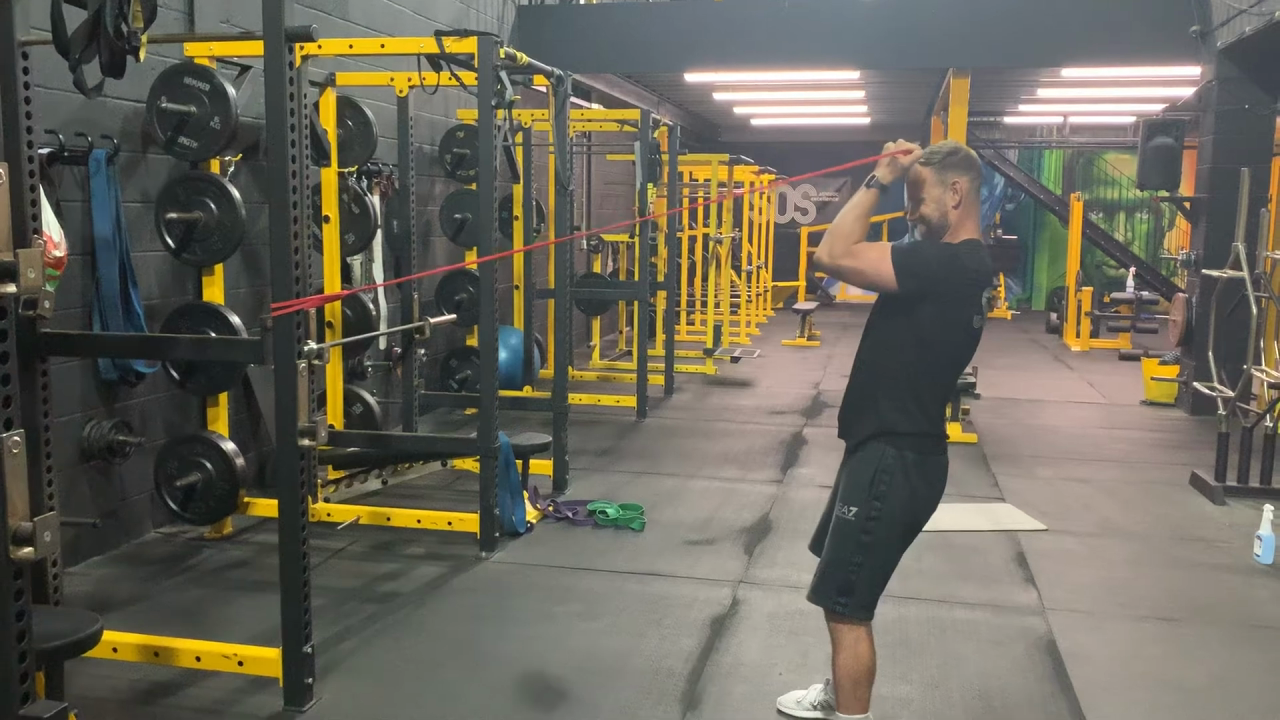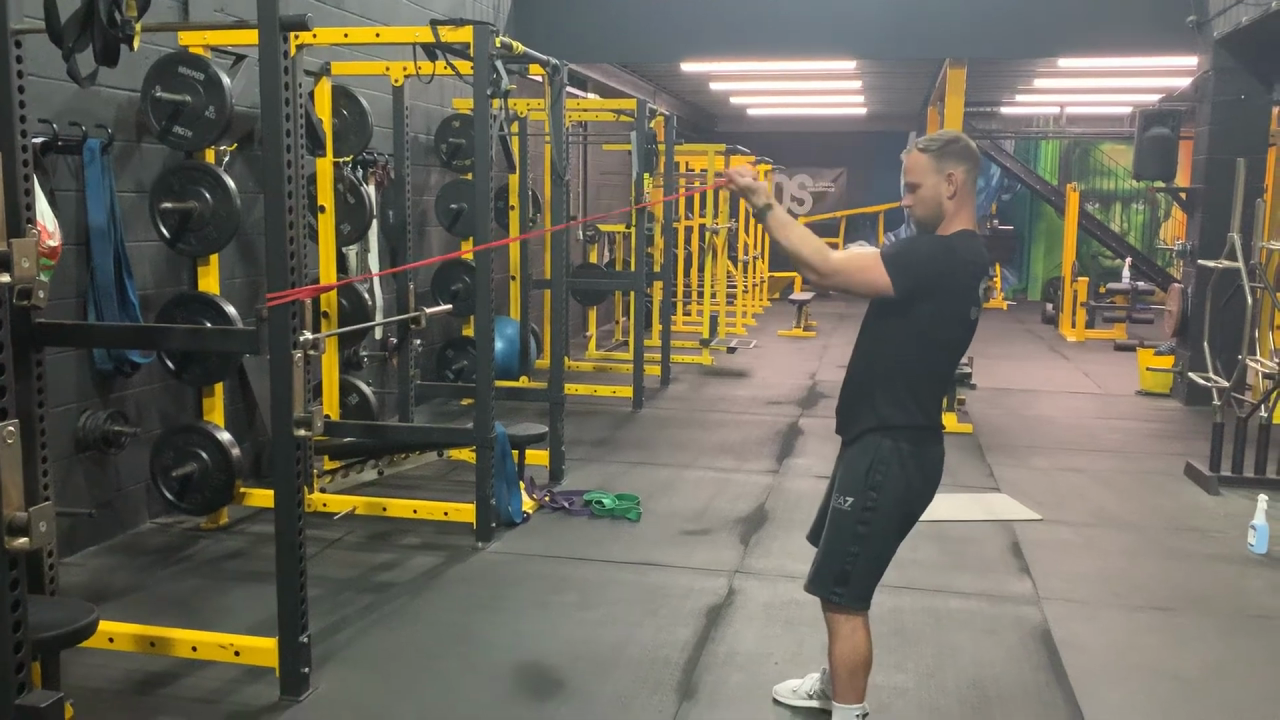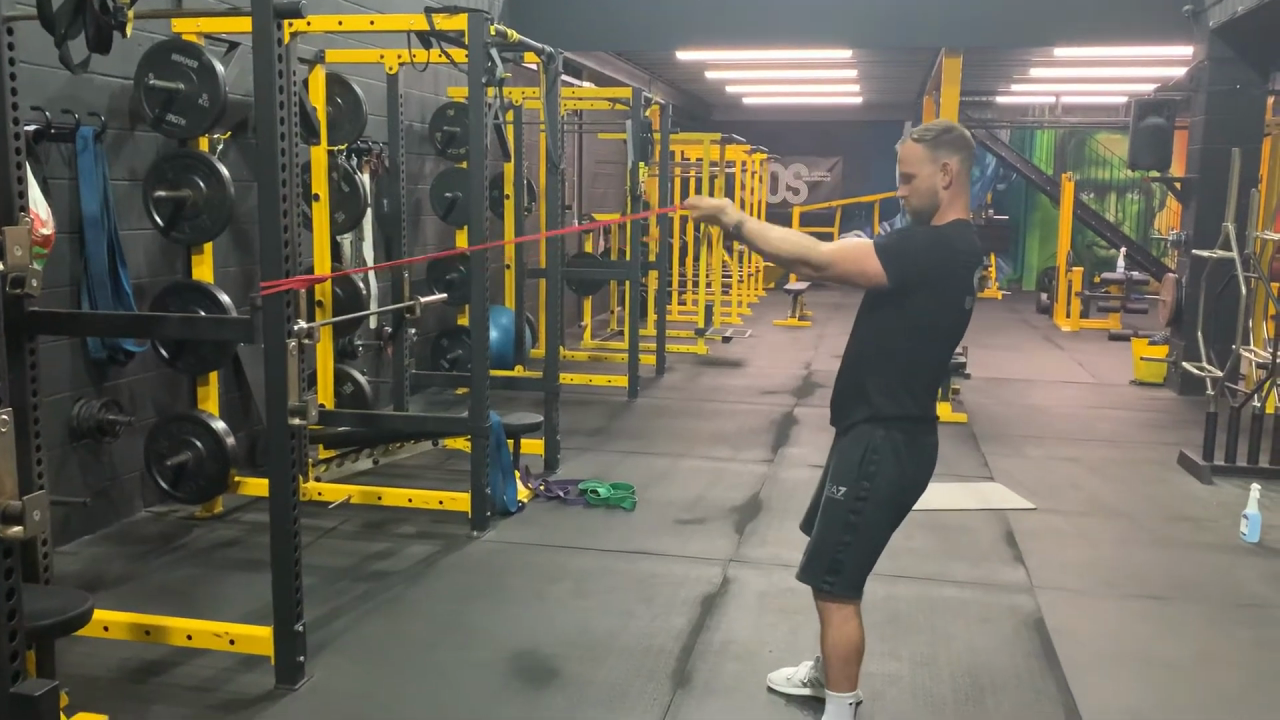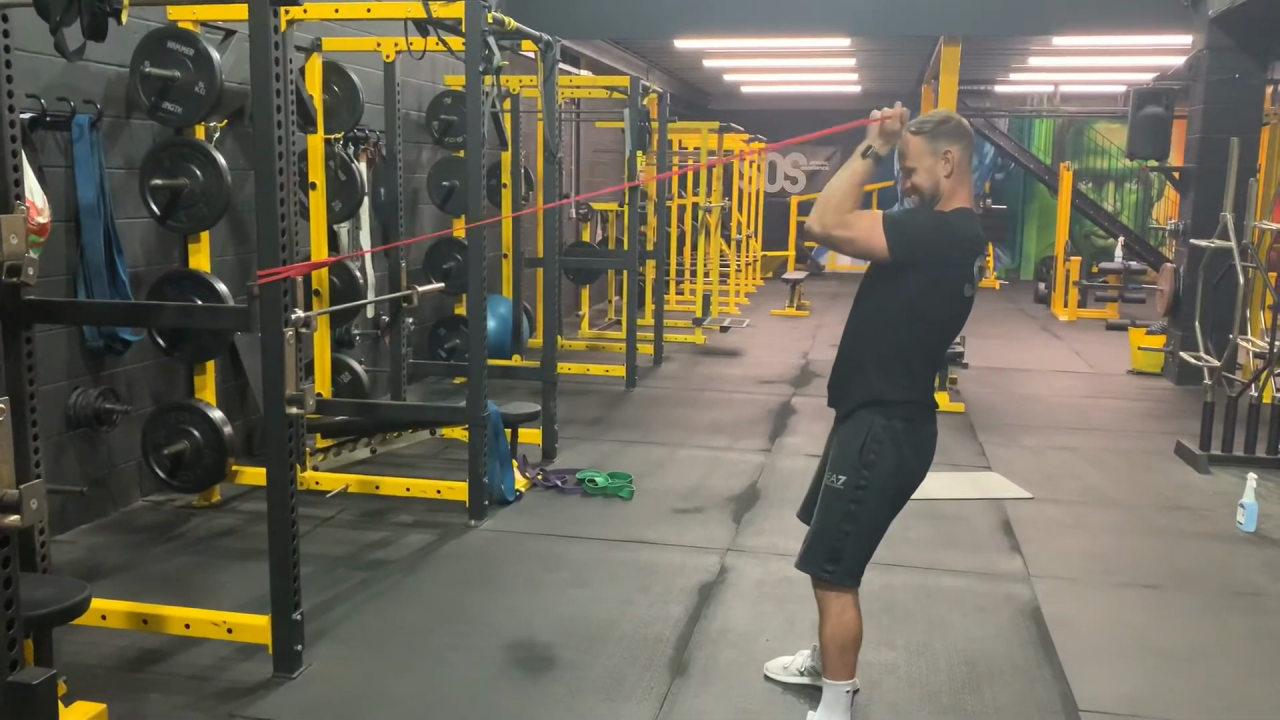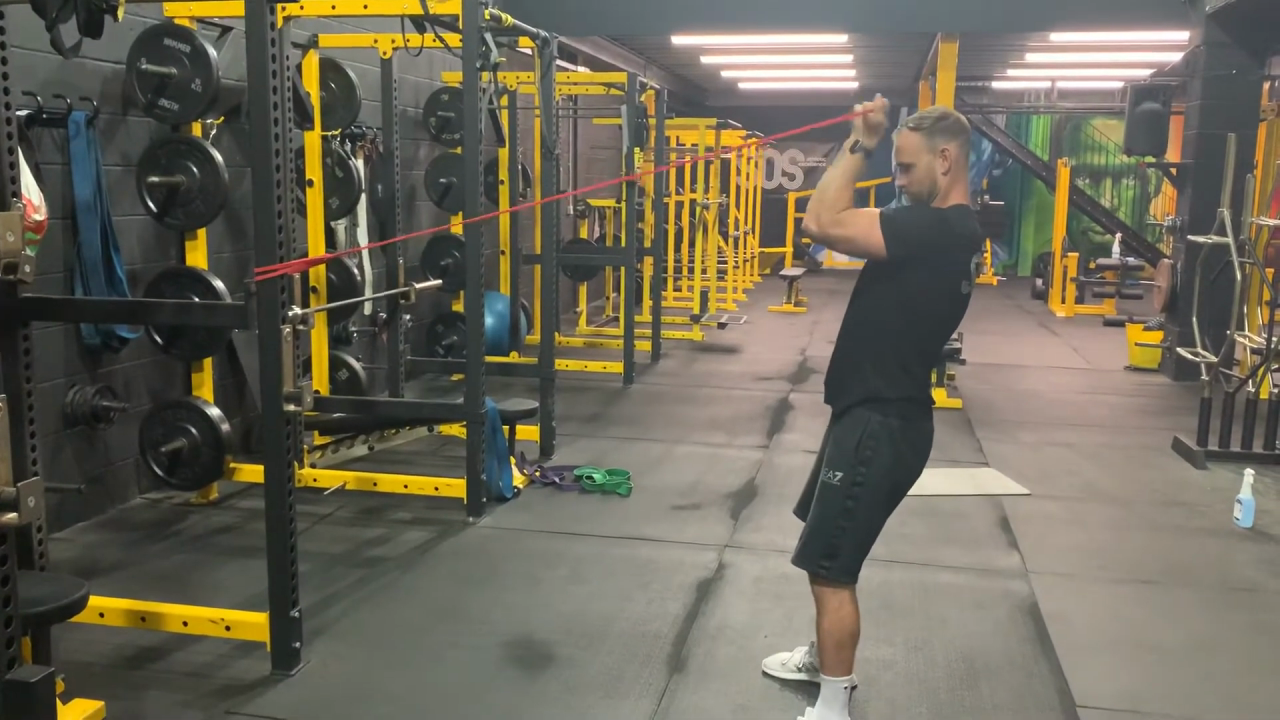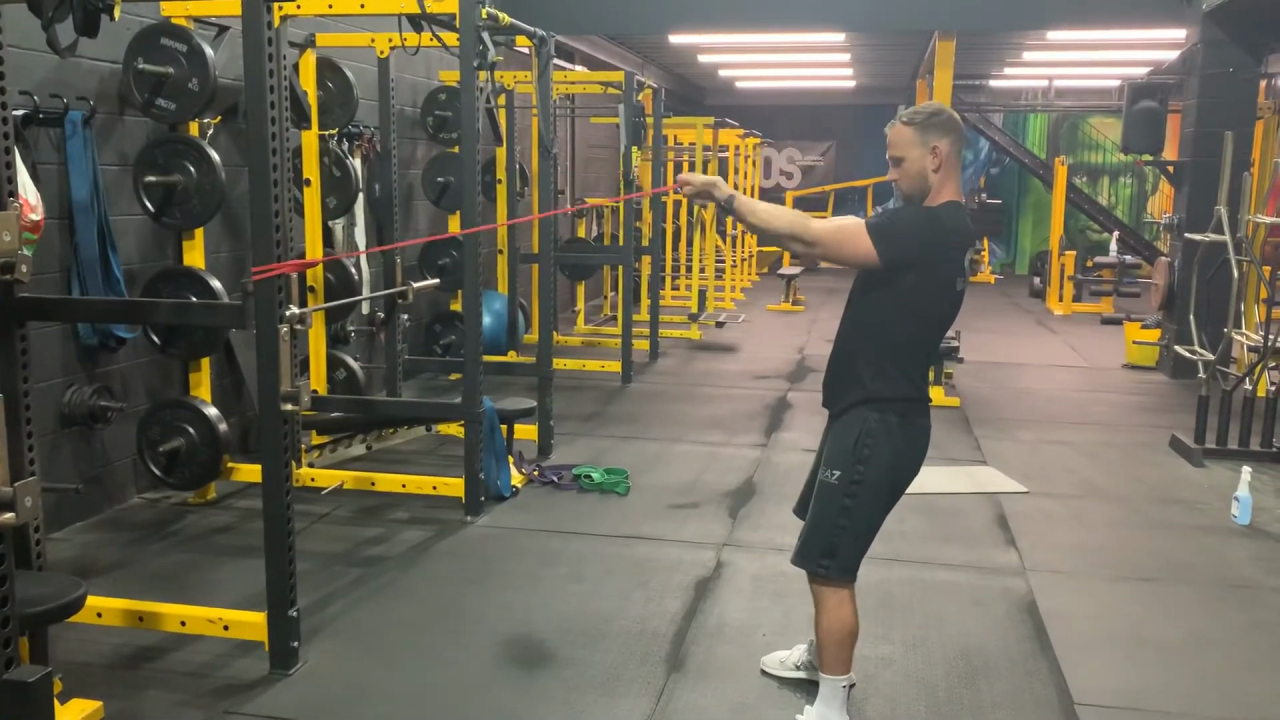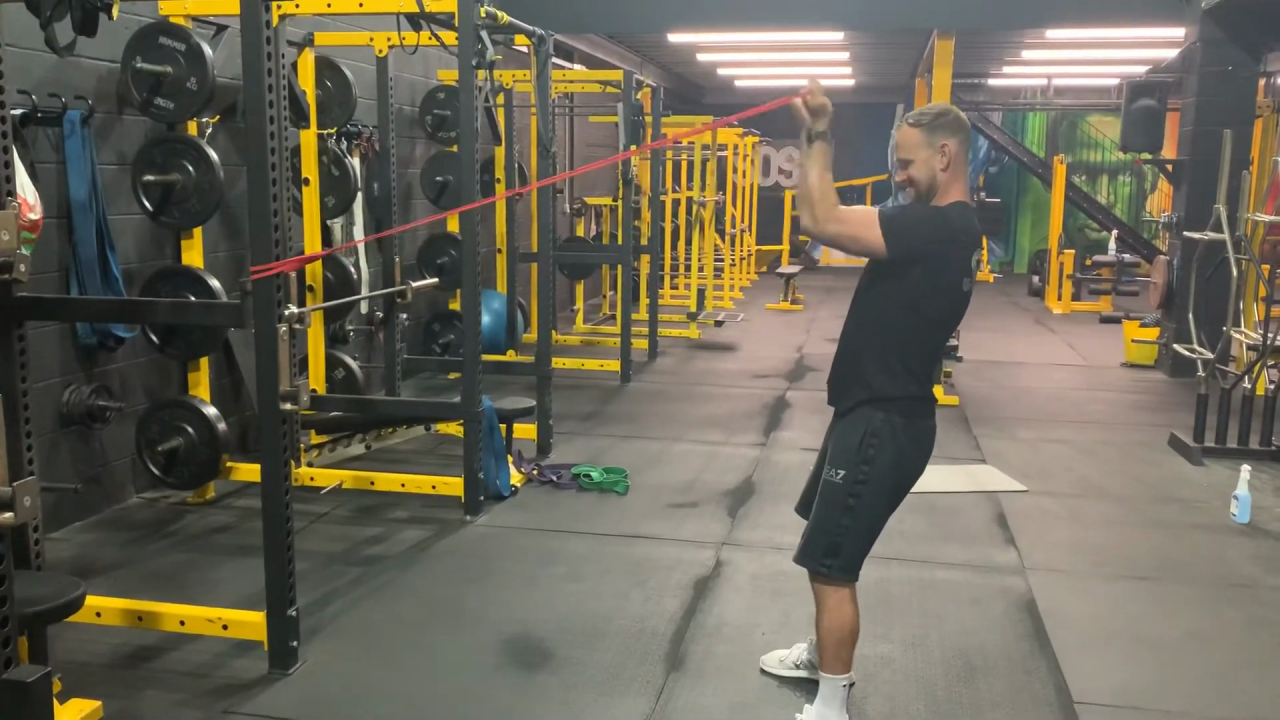
dt=0.7s
person 1, frame 1
left shoulder: (948, 266)
right shoulder: (956, 264)
left elbow: (833, 256)
right elbow: (854, 259)
left wrist: (878, 180)
left hip: (894, 459)
right hip: (890, 448)
left knee: (846, 604)
right knee: (842, 593)
person 1, frame 2
left shoulder: (942, 258)
right shoulder: (949, 255)
left elbow: (826, 269)
right elbow: (854, 267)
left wrist: (764, 203)
left hip: (892, 450)
right hip: (888, 439)
left knee: (841, 594)
right knee: (839, 580)
person 1, frame 3
left shoulder: (937, 250)
right shoulder: (941, 245)
left elbow: (819, 263)
right elbow: (842, 257)
left wrist: (735, 220)
left hip: (885, 441)
right hip: (880, 429)
left knee: (833, 583)
right knee: (830, 570)
right ankle: (828, 672)
person 1, frame 4
left shoulder: (942, 234)
right shoulder: (946, 232)
left elbow: (825, 225)
right elbow: (845, 227)
left wrist: (871, 150)
left hip: (885, 426)
right hip: (880, 415)
left knee: (832, 570)
right knee: (830, 556)
right ankle: (829, 662)
person 1, frame 5
left shoulder: (939, 231)
right shoulder: (943, 228)
left elbow: (823, 223)
right elbow: (844, 225)
left wrist: (858, 145)
left hip: (880, 423)
right hip: (875, 411)
left knee: (828, 566)
right knee: (827, 552)
right ankle: (826, 658)
person 1, frame 6
left shoulder: (929, 230)
right shoulder: (937, 226)
left elbow: (810, 238)
right elbow: (832, 234)
left wrist: (726, 196)
left hip: (879, 422)
right hip: (875, 412)
left knee: (827, 566)
right knee: (826, 552)
right ankle: (825, 656)
person 1, frame 7
left shoulder: (938, 229)
right shoulder: (942, 226)
left elbow: (820, 221)
left wrist: (816, 134)
left hip: (883, 424)
right hip: (877, 411)
left knee: (830, 563)
right knee: (828, 549)
right ankle: (824, 655)
